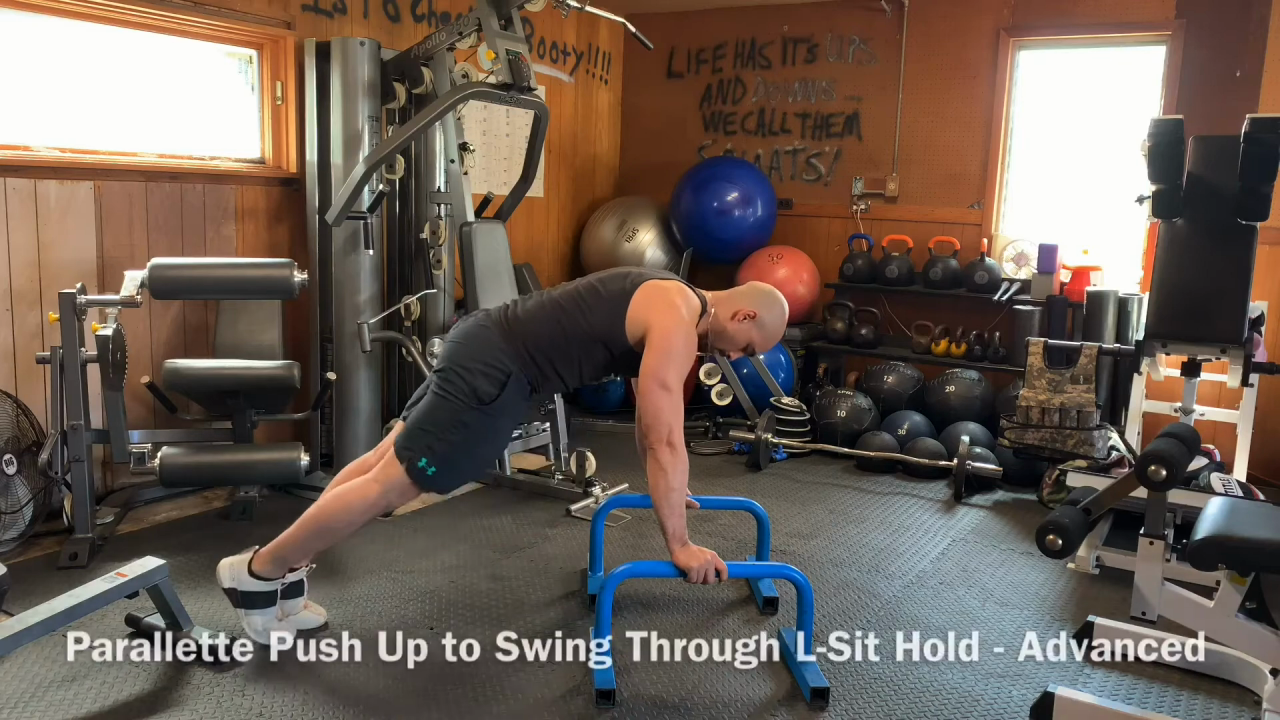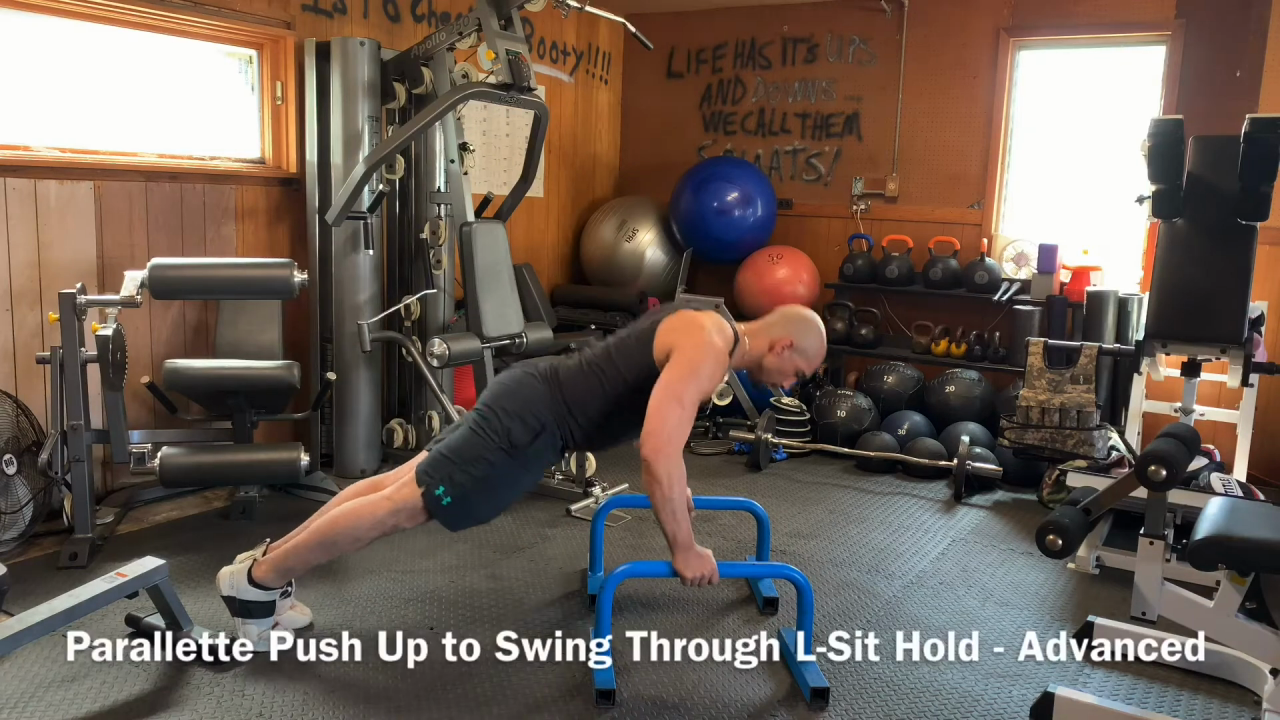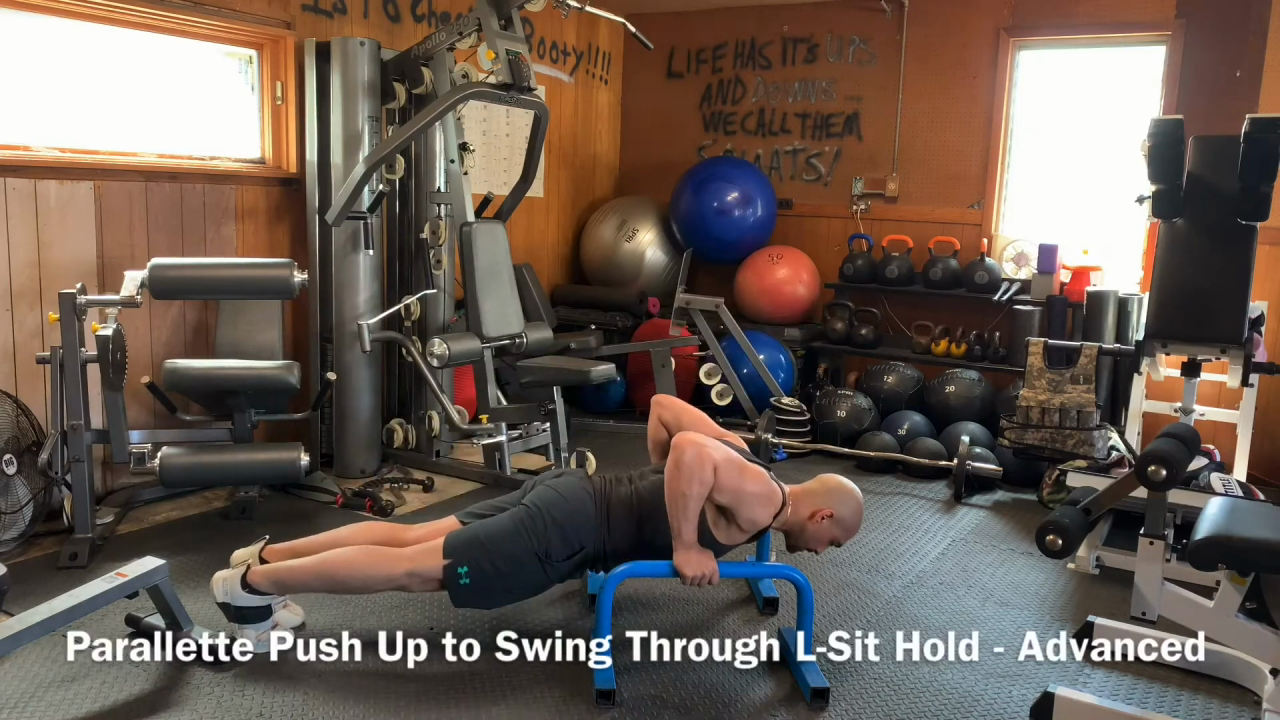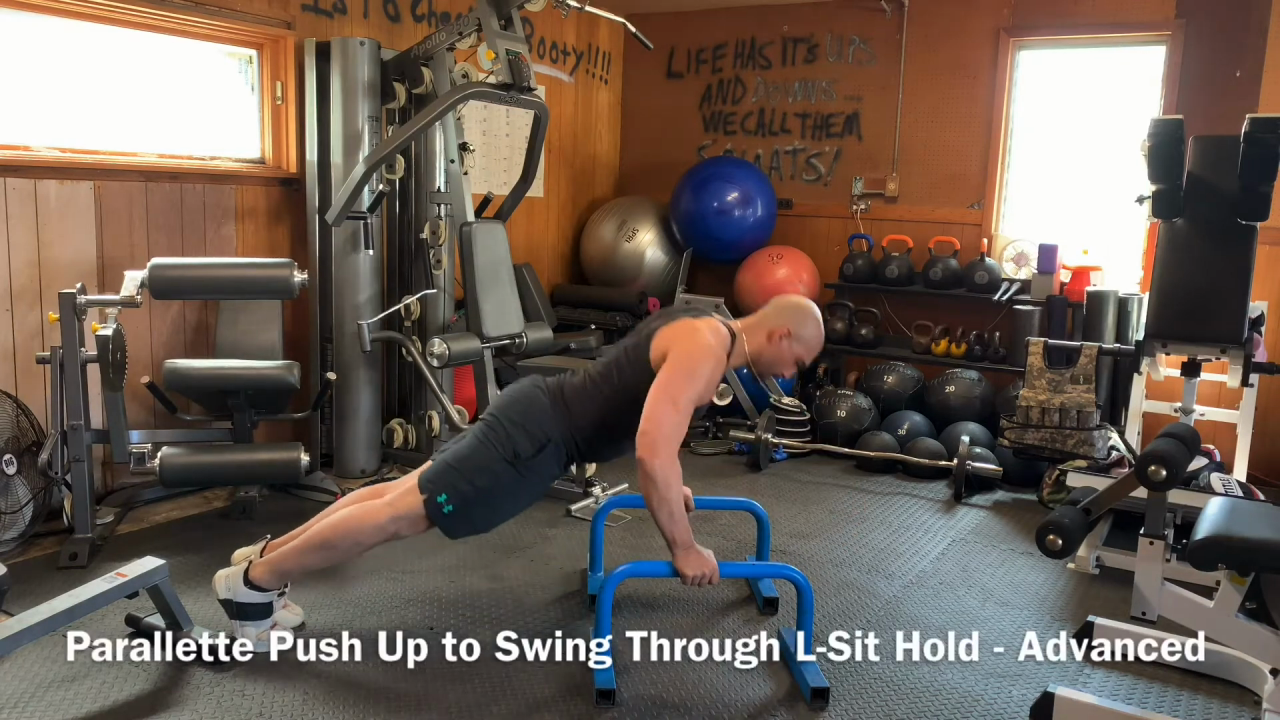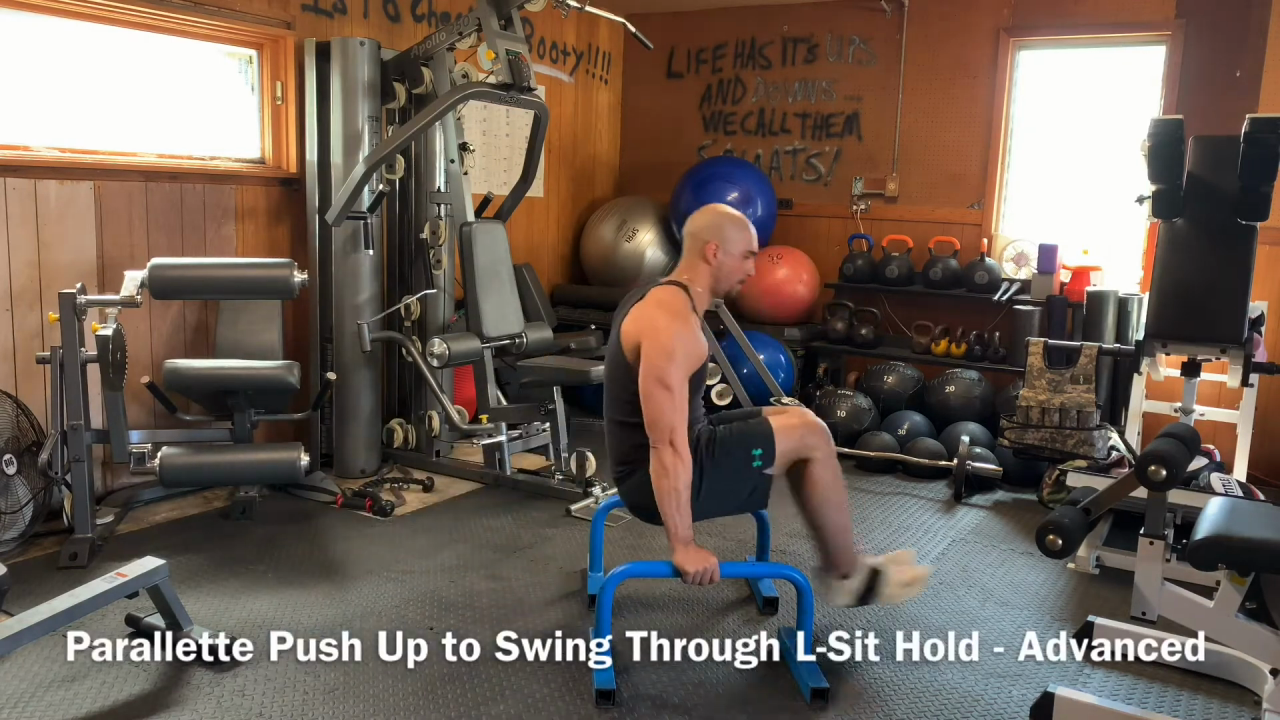
dt=1s
person 1, frame 1
left shoulder: (671, 300)
right shoulder: (678, 323)
left elbow: (651, 416)
right elbow: (665, 442)
left wrist: (666, 489)
right wrist: (680, 546)
left hip: (483, 341)
right hip: (493, 370)
left knee: (388, 458)
right knee: (391, 485)
left ankle: (287, 572)
right ankle: (256, 573)
person 1, frame 2
left shoulder: (705, 327)
right shoulder: (708, 347)
right elbow: (657, 451)
left wrist: (671, 488)
right wrist: (685, 550)
left hip: (530, 396)
right hip: (532, 421)
left knee: (398, 483)
right knee: (401, 508)
left ankle: (270, 559)
right ankle: (257, 582)
person 1, frame 3
left shoulder: (741, 458)
right shoulder: (760, 501)
left elbow: (664, 405)
right elbow: (689, 449)
right wrist: (685, 545)
left hip: (570, 494)
right hip: (567, 530)
left knee: (412, 536)
right knee: (414, 568)
left ankle: (268, 555)
right ankle: (252, 581)
person 1, frame 4
left shoulder: (704, 329)
right shoulder: (706, 351)
right elbow: (651, 451)
left wrist: (668, 484)
right wrist: (684, 547)
left hip: (538, 409)
right hip: (535, 435)
left knee: (405, 493)
right knee: (402, 514)
left ankle: (263, 560)
right ankle: (253, 582)
person 1, frame 5
left shoulder: (662, 298)
right shoulder: (670, 320)
right elbow: (667, 444)
right wrist: (684, 545)
right hip: (658, 481)
left knee: (799, 440)
right knee: (808, 433)
left ankle: (847, 570)
right ankle: (851, 575)
